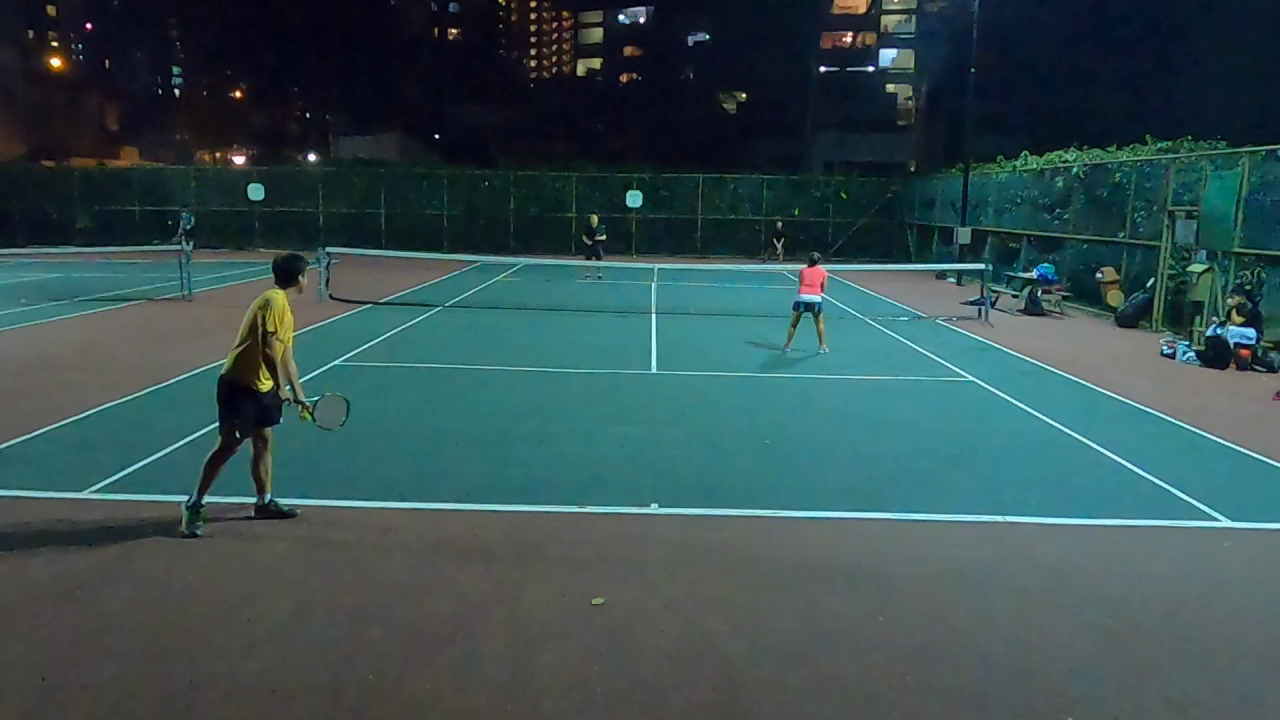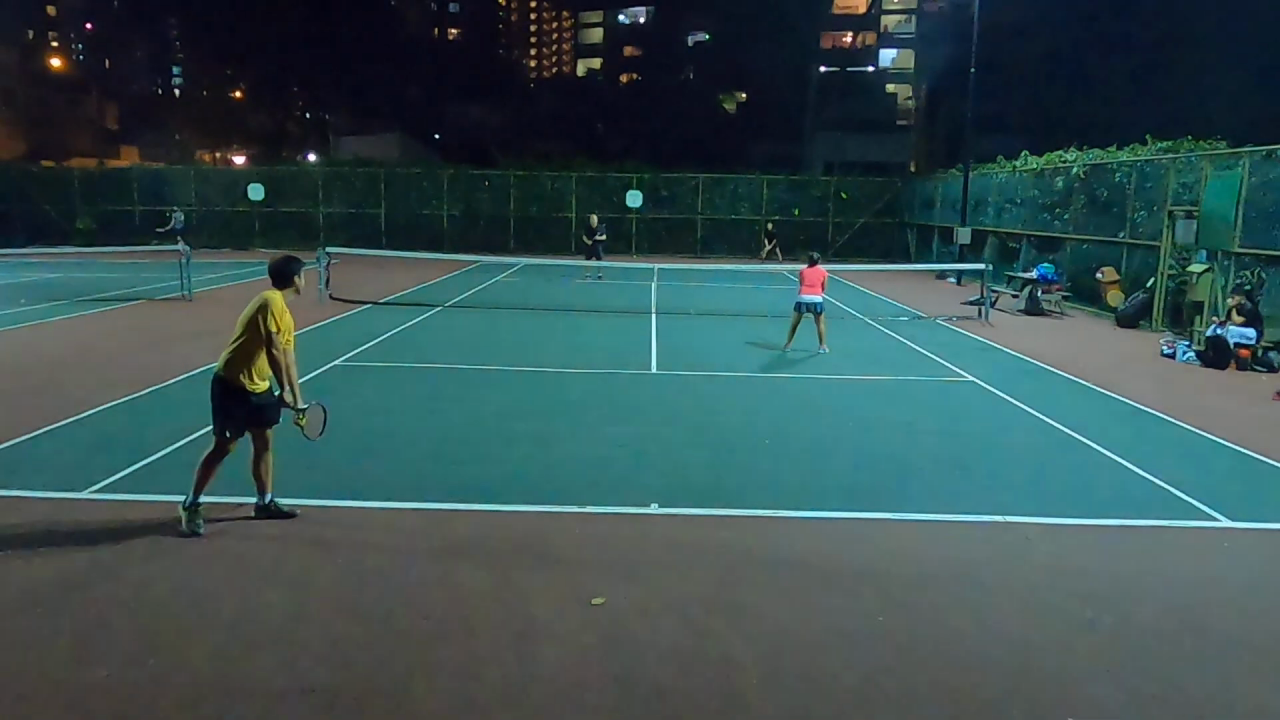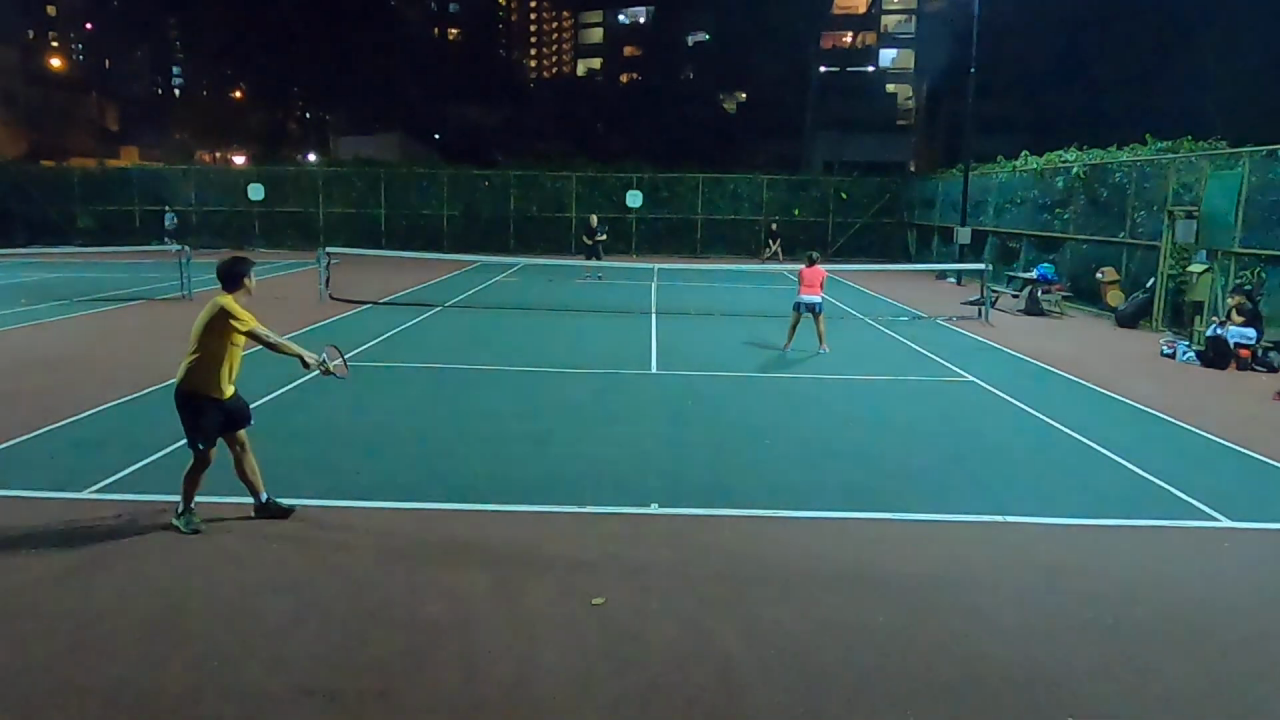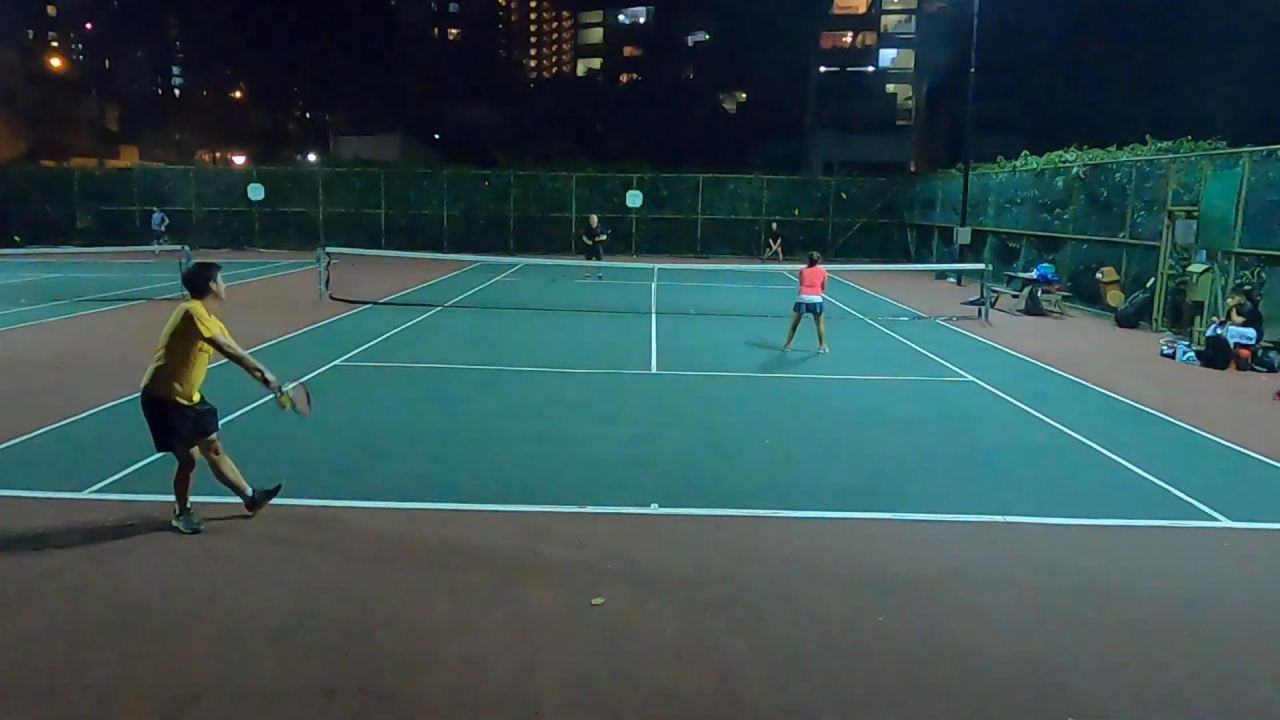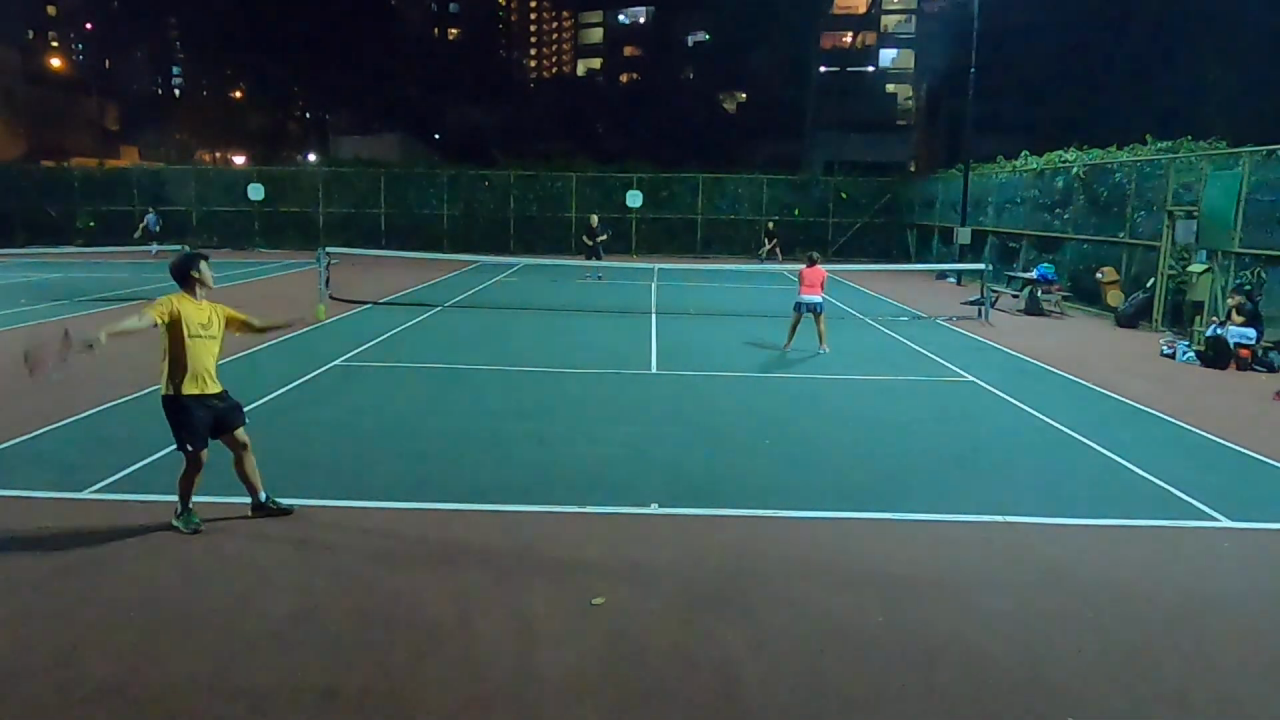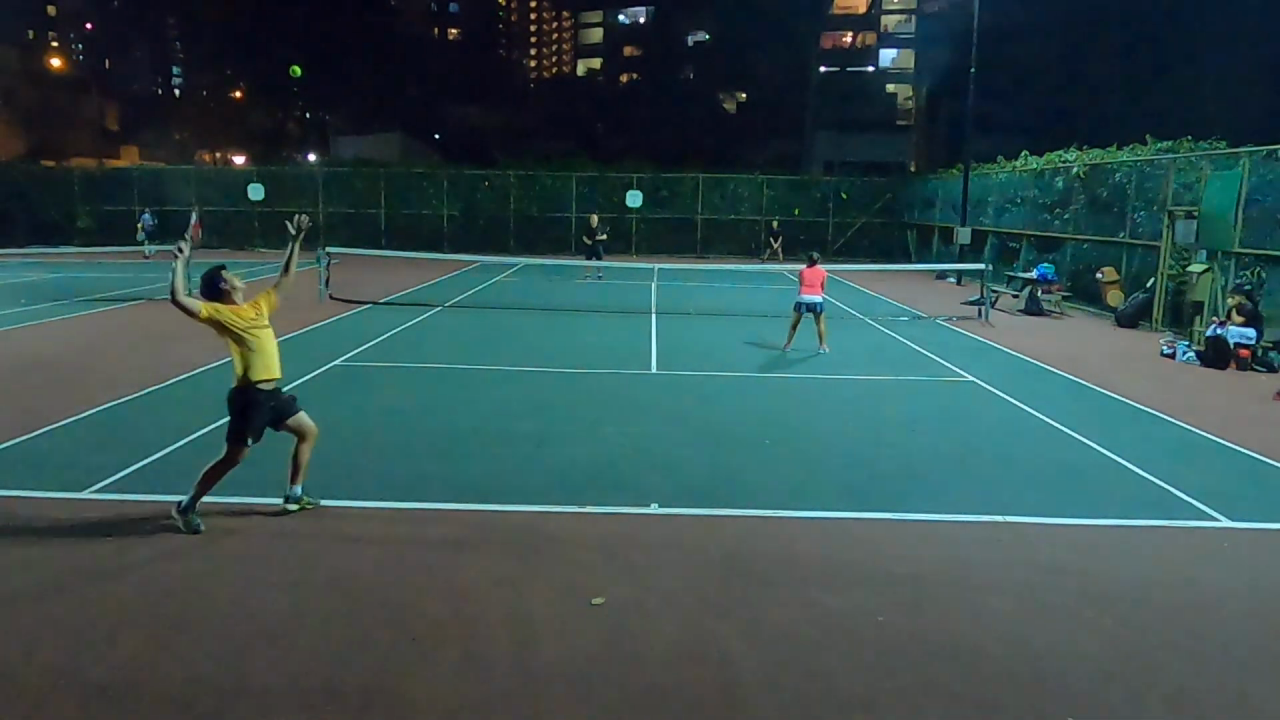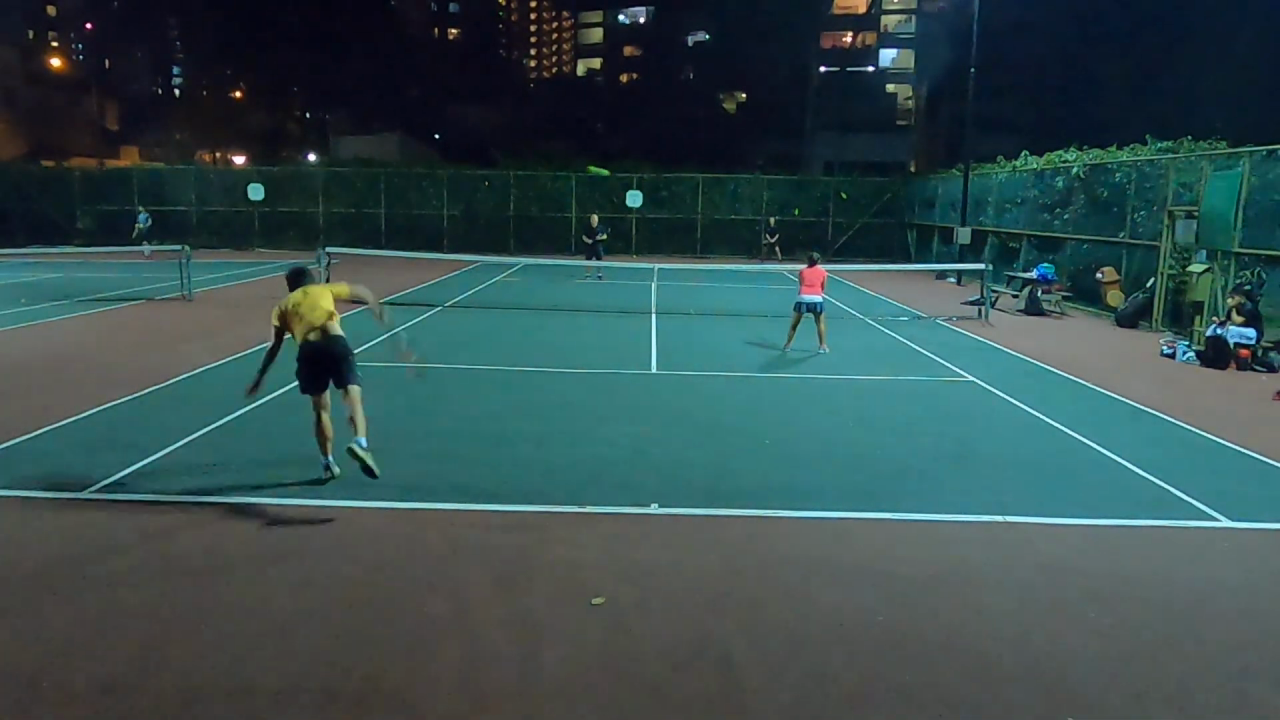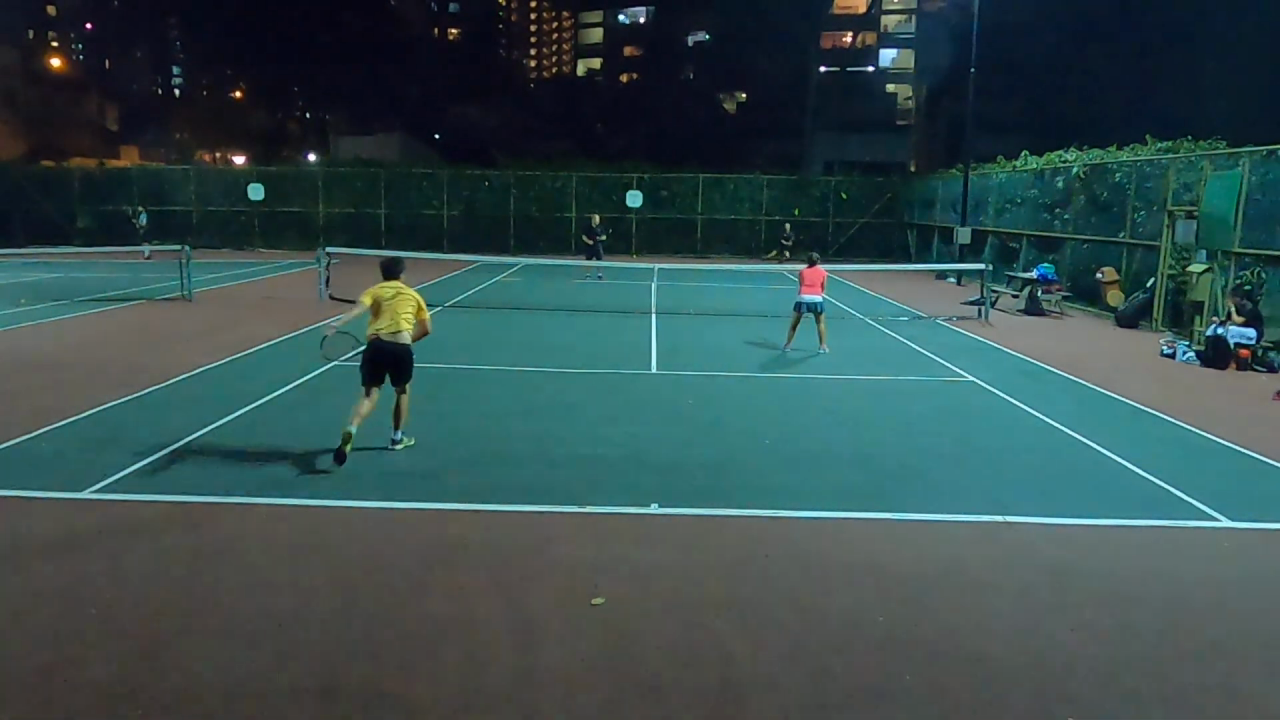
dt=0.5s
person 1, frame 1
left shoulder: (285, 309)
right shoulder: (274, 301)
left elbow: (286, 355)
right elbow: (268, 348)
left wrist: (298, 392)
right wrist: (279, 386)
left hip: (261, 386)
right hip: (239, 384)
left knee: (263, 442)
right knee: (229, 446)
left ankle: (264, 502)
right ankle: (194, 505)
person 1, frame 2
left shoulder: (285, 315)
right shoulder: (271, 302)
left elbow: (288, 357)
right elbow: (273, 350)
left wrist: (296, 396)
right wrist: (284, 390)
left hip: (258, 386)
right hip: (232, 384)
left knee: (264, 443)
right knee: (223, 447)
left ankle: (265, 503)
right ankle: (191, 505)
person 1, frame 3
left shoulder: (232, 309)
right shoulder: (225, 307)
left elbow: (267, 339)
right elbow: (267, 340)
left wrist: (302, 354)
right wrist: (302, 354)
left hip: (222, 392)
right hip: (195, 394)
left knee: (241, 446)
right knee: (204, 457)
left ankle: (264, 503)
right ankle: (184, 512)
person 1, frame 4
left shoulder: (213, 323)
right shoulder: (192, 312)
left elbow: (234, 353)
right elbow: (228, 350)
left wrist: (262, 374)
right wrist: (263, 372)
left hip: (189, 398)
right hip: (162, 398)
left knee: (214, 449)
right knee: (189, 458)
left ankle: (251, 497)
right ankle: (182, 512)
person 1, frame 5
left shoulder: (218, 311)
right shoulder: (174, 305)
left elbow: (257, 326)
right elbow: (141, 321)
left wrist: (290, 322)
right wrist: (107, 332)
left hip: (214, 393)
right hip: (183, 397)
left knee: (242, 444)
right knee: (197, 459)
left ankle: (260, 501)
right ankle: (183, 512)
person 1, frame 6
left shoulder: (259, 306)
right shoulder: (218, 313)
left elbow: (286, 276)
right elbow: (178, 299)
left wrist: (296, 240)
right wrist: (180, 261)
left hip: (271, 391)
right hip: (250, 394)
left knee: (309, 432)
right knee: (234, 456)
left ankle: (294, 495)
right ankle: (187, 507)
person 1, frame 7
left shoulder: (284, 306)
right shoulder: (324, 290)
left elbow: (274, 346)
right elbow: (360, 293)
left wrist: (258, 379)
right wrist: (377, 306)
left hip: (308, 351)
right hip: (335, 344)
left knee: (320, 408)
right knee: (353, 397)
left ankle: (329, 465)
right ankle: (359, 444)
person 1, frame 8
left shoulder: (374, 291)
right shoulder: (413, 295)
left elbow: (359, 308)
right elbow: (426, 329)
left wrist: (338, 323)
left hip: (376, 346)
right hip: (400, 347)
left knee: (368, 397)
right knee: (402, 391)
left ankle: (350, 432)
right ankle: (397, 438)
